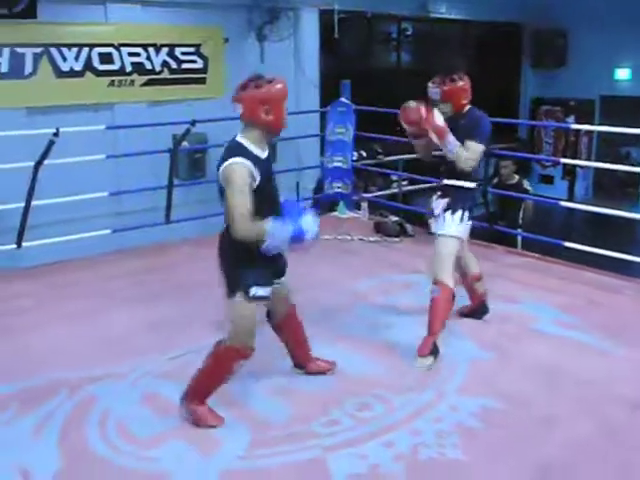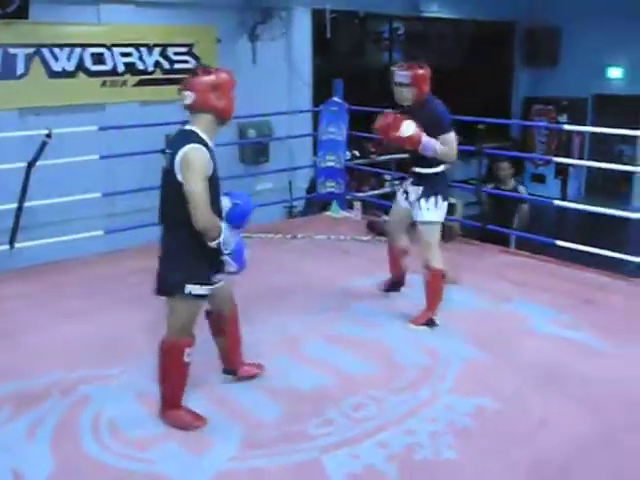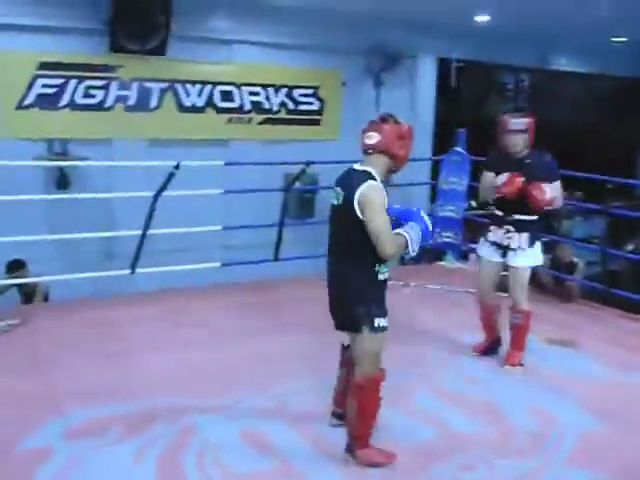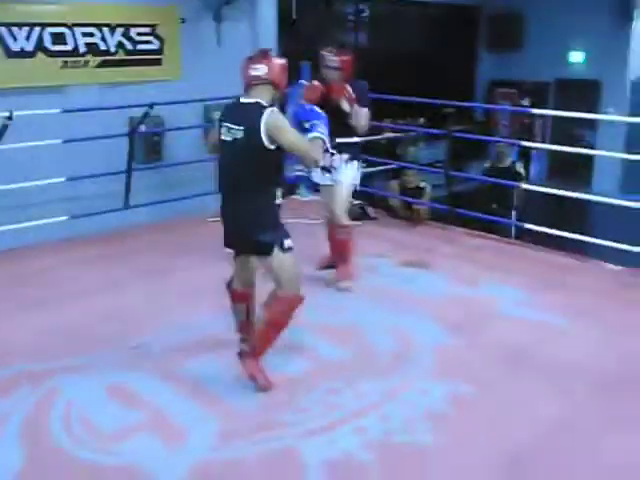
dt=0.7s
person 1, frame 1
left shoulder: (259, 148)
right shoulder: (238, 164)
right elbow: (243, 229)
left wrist: (285, 224)
right wrist: (291, 229)
left hip: (263, 253)
right hip: (245, 258)
left knee: (283, 308)
right knee: (241, 339)
left ankle: (304, 360)
right ankle: (195, 398)
person 1, frame 2
left shoulder: (187, 140)
right shoulder: (194, 151)
right elbow: (204, 219)
left wrist: (224, 203)
right wrist: (228, 242)
left hip: (194, 249)
right hip: (187, 253)
left knee: (225, 305)
right knee: (180, 332)
left ankle: (234, 364)
right ankle: (170, 405)
person 1, frame 3
left shoulder: (347, 178)
right shoulder: (371, 189)
right elbow: (387, 248)
left wrist: (388, 219)
right wrist: (414, 230)
left hip: (343, 280)
right hip: (361, 287)
left knee: (356, 349)
right knee: (369, 368)
left ankle: (343, 408)
right ankle: (359, 443)
person 1, frame 4
left shoulder: (230, 112)
right shoulder: (271, 118)
left elbow: (213, 144)
right elbow: (314, 156)
left hip: (232, 212)
right hip: (260, 216)
left knee: (242, 277)
right knee: (289, 289)
left ankle: (247, 333)
right ankle: (253, 353)
person 2, frame 1
left shoulder: (478, 122)
right shoulder: (449, 120)
left elbow: (467, 162)
right elbow: (424, 153)
left wrist: (441, 134)
right wrist: (415, 129)
left hip: (458, 199)
right hip: (446, 194)
left knee: (442, 270)
right knee: (460, 255)
left ankle: (431, 340)
right ankle: (479, 303)
person 2, frame 2
left shoulder: (436, 110)
right shoulder: (408, 108)
left elbow: (450, 154)
left wrist: (418, 138)
right wrist: (389, 132)
left hip: (432, 185)
right hip: (414, 180)
left knee: (429, 249)
right knee: (395, 229)
left ankle: (431, 311)
right ankle: (397, 276)
person 2, frame 3
left shoulder: (544, 161)
right shoulder: (496, 158)
left elbow: (558, 200)
right elbow: (483, 195)
left wrist: (547, 199)
right wrist: (497, 188)
left hip: (525, 234)
right hip: (497, 230)
left knee: (518, 297)
right knee: (484, 289)
left ankle: (516, 351)
right ankle: (492, 338)
person 2, frame 4
left shoulder: (358, 88)
right shoulder: (320, 89)
left elbow: (363, 127)
left wrist: (349, 107)
right wrist: (308, 103)
left hip: (348, 156)
left knee: (338, 211)
right knee: (330, 211)
left ankle: (345, 264)
right ankle: (336, 254)
